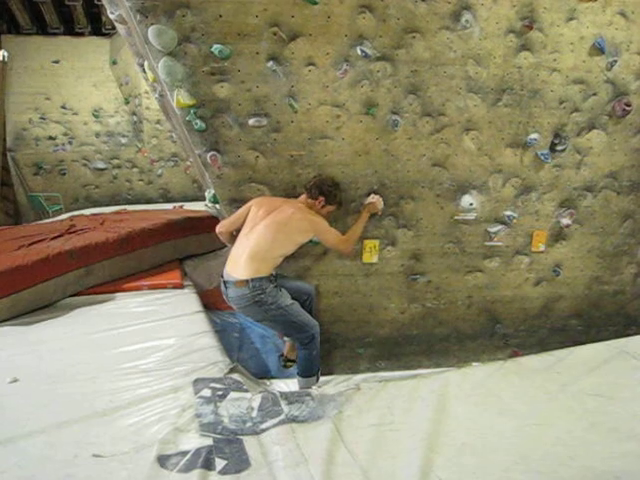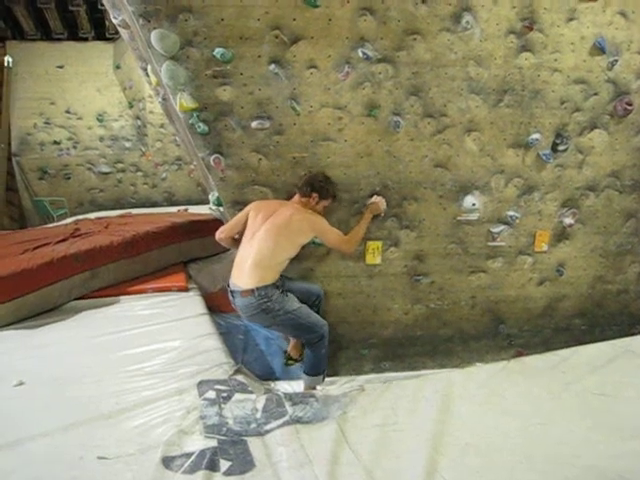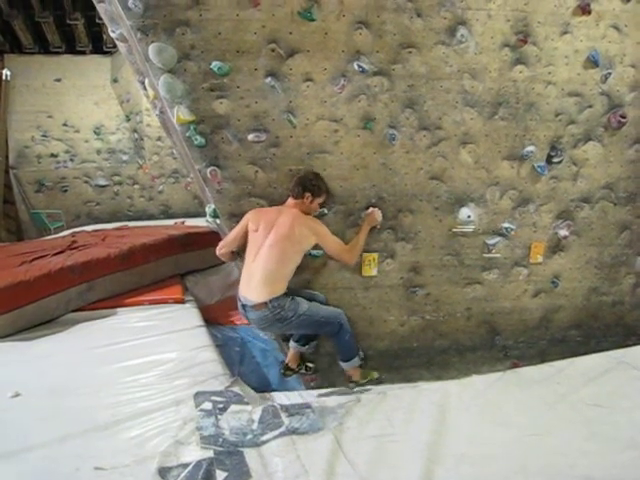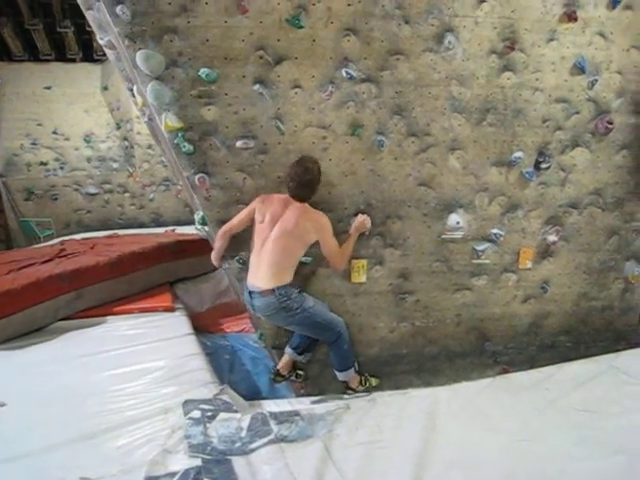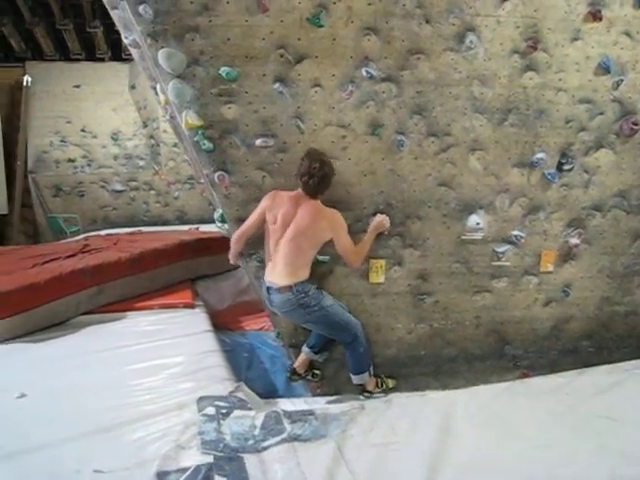
dt=1s
person 1, frame 1
left shoulder: (262, 201)
right shoulder: (310, 219)
left elbow: (222, 230)
right elbow: (346, 246)
right wrist: (367, 212)
left hip: (229, 284)
right hip: (251, 291)
left knee: (306, 293)
right knee: (310, 332)
person 1, frame 2
left shoulder: (259, 205)
right shoulder: (309, 219)
left elbow: (222, 236)
right elbow: (348, 246)
right wrist: (369, 213)
left hip: (236, 292)
right hip: (258, 299)
left knee: (315, 294)
right knee: (318, 331)
left ankle: (295, 348)
right ankle: (310, 392)
person 1, frame 3
left shoulder: (256, 215)
right shoulder: (310, 226)
left elbow: (222, 251)
right elbow: (349, 257)
left wrist: (238, 257)
right wrist: (367, 225)
left hip: (245, 305)
right hip: (269, 311)
left knee: (317, 303)
right knee: (337, 320)
left ankle: (292, 361)
right ankle: (355, 372)
person 1, frame 4
left shoulder: (264, 202)
right shoulder: (316, 220)
left elbow: (224, 232)
right elbow: (338, 264)
left wrist: (216, 257)
right wrist: (355, 231)
left hip: (251, 295)
right hip: (275, 298)
left knee: (318, 315)
right knee: (336, 328)
left ankle: (285, 367)
right ankle: (353, 381)
person 1, frame 5
left shoulder: (273, 199)
right shoulder: (330, 218)
left elbow: (238, 237)
right elbow: (353, 260)
left wrist: (233, 255)
right wrist: (374, 230)
left hip: (270, 292)
right hip: (294, 295)
left knee: (335, 315)
right knee: (352, 330)
left ankle: (301, 365)
right ankle: (368, 383)
